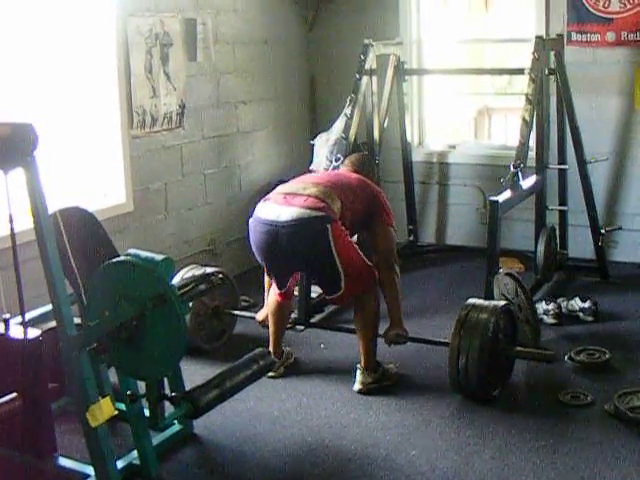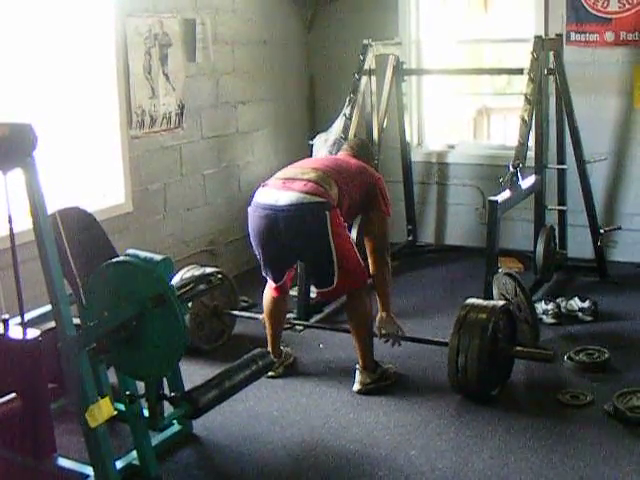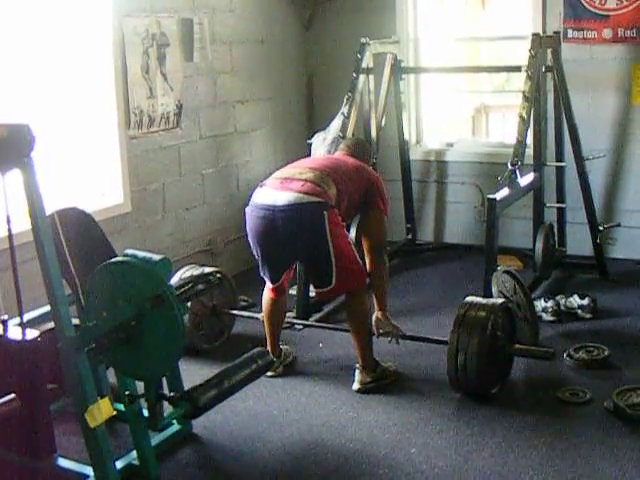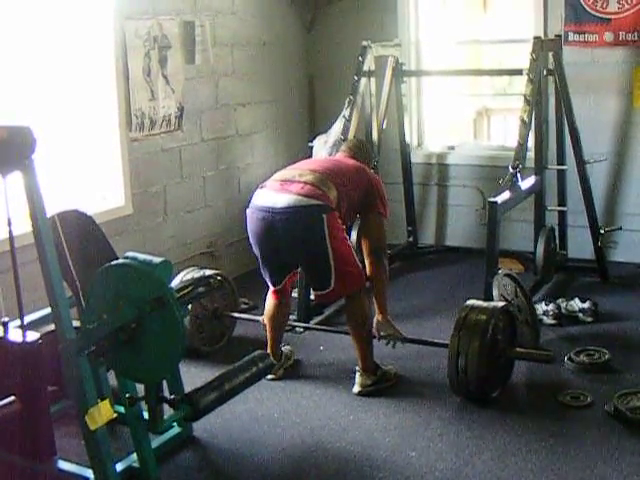
dt=0.4s
person 1, frame 1
left shoulder: (310, 178)
right shoulder: (372, 193)
left elbow: (276, 249)
right elbow: (387, 263)
left wrist: (267, 306)
right wrist: (396, 323)
left hip: (260, 222)
right hip: (309, 225)
left knee: (282, 282)
right knee: (365, 286)
left ankle: (274, 357)
right ankle: (368, 372)
person 1, frame 2
left shoulder: (309, 163)
right shoulder: (371, 178)
right elbow: (378, 252)
right wrist: (385, 312)
left hip: (260, 207)
right hip: (309, 211)
left knee: (276, 282)
right knee: (356, 287)
left ankle: (273, 357)
right ankle: (368, 372)
person 1, frame 3
left shoulder: (306, 163)
right shoulder: (369, 177)
right elbow: (375, 251)
right wrist: (381, 312)
left hip: (258, 208)
right hip: (307, 211)
left knee: (274, 282)
right knee: (355, 286)
left ankle: (273, 357)
right ankle: (368, 370)
person 1, frame 4
left shoulder: (308, 164)
right shoulder: (369, 179)
right elbow: (375, 254)
right wrist: (383, 315)
left hip: (258, 210)
right hip: (306, 213)
left knee: (278, 285)
right knee: (354, 289)
left ankle: (274, 359)
right ankle: (368, 374)
